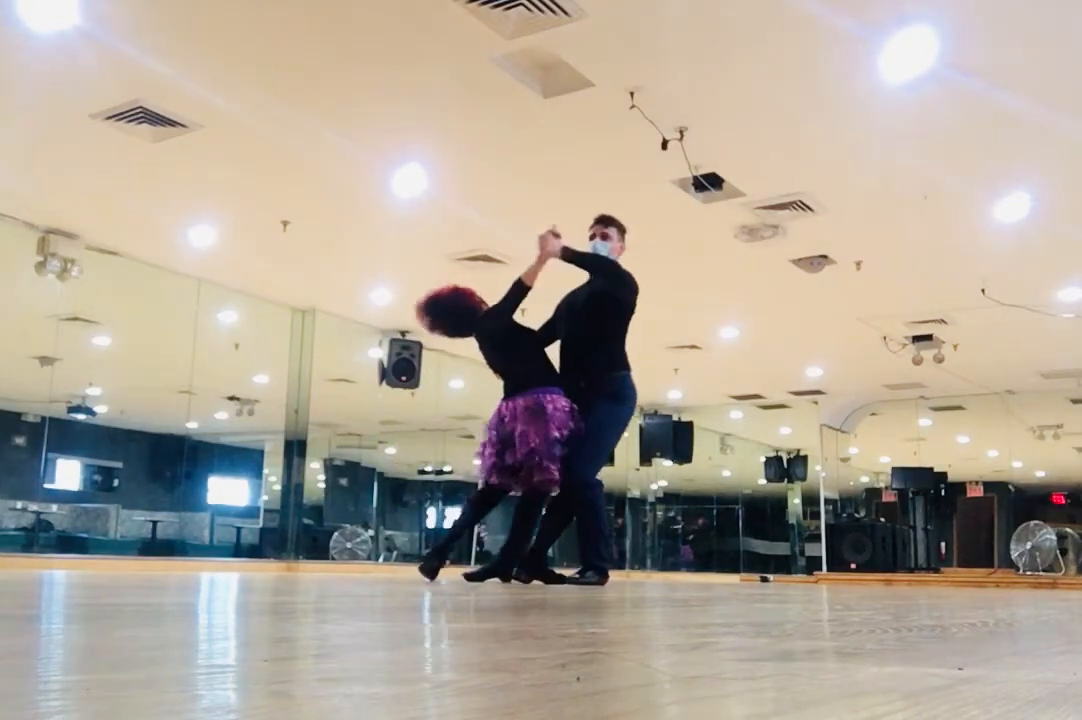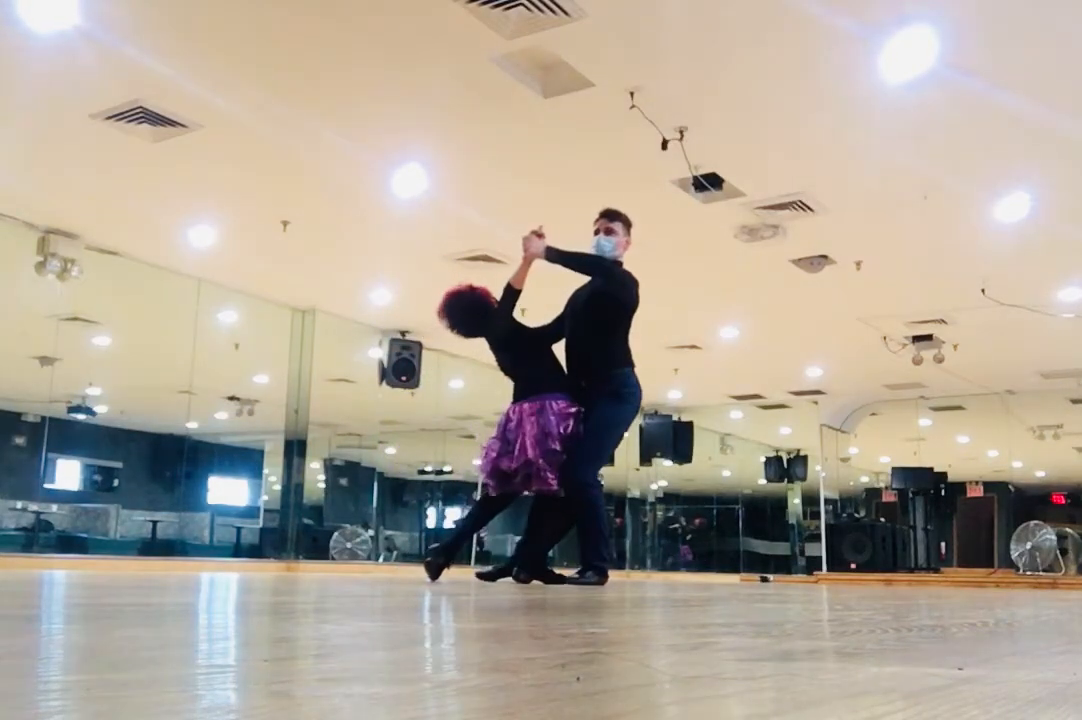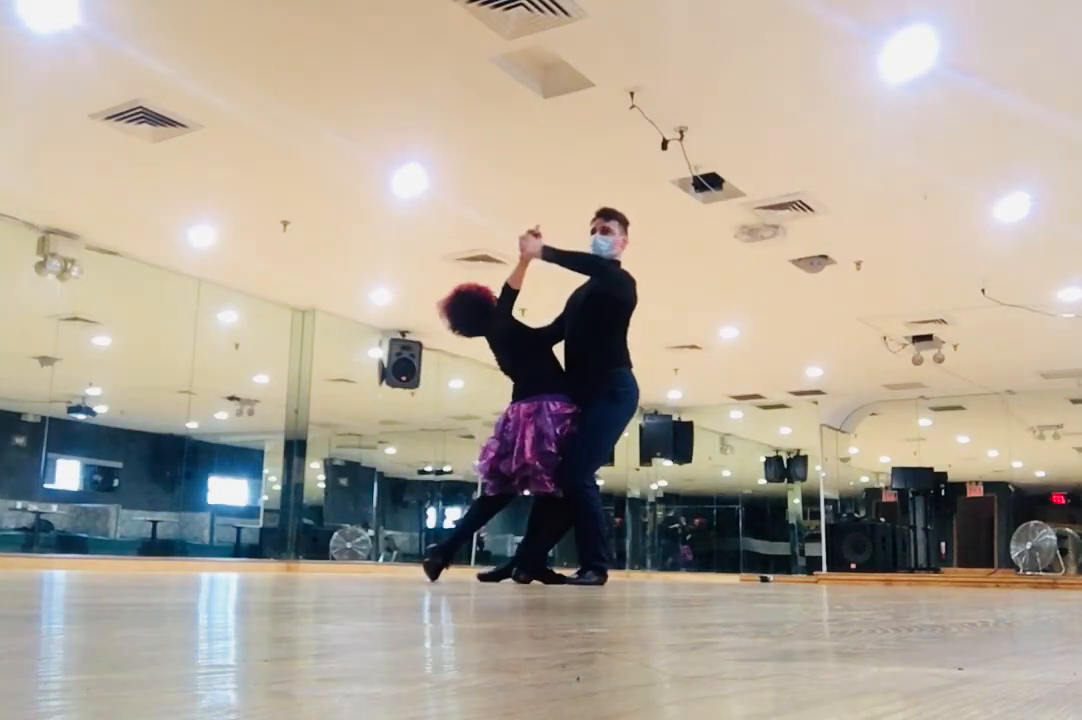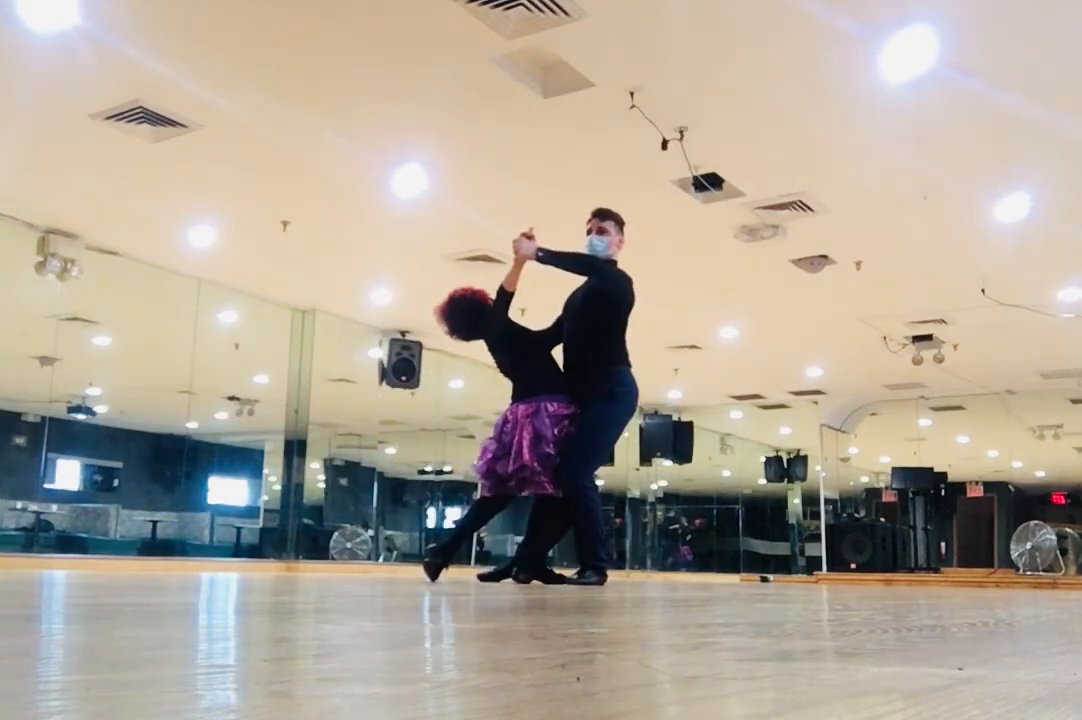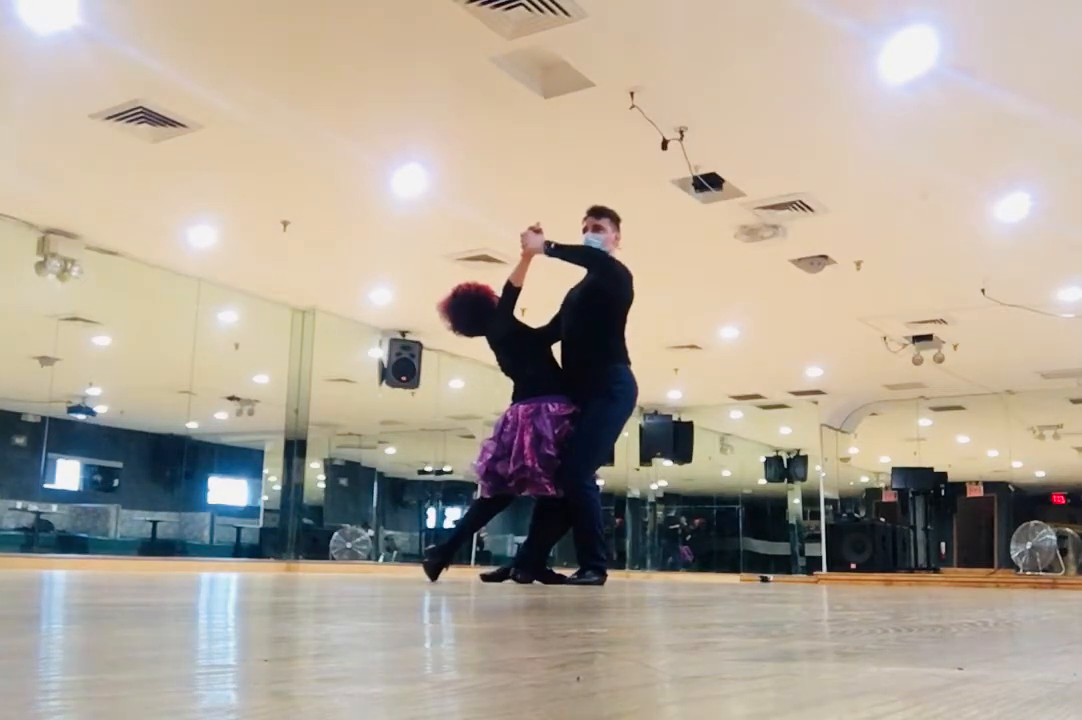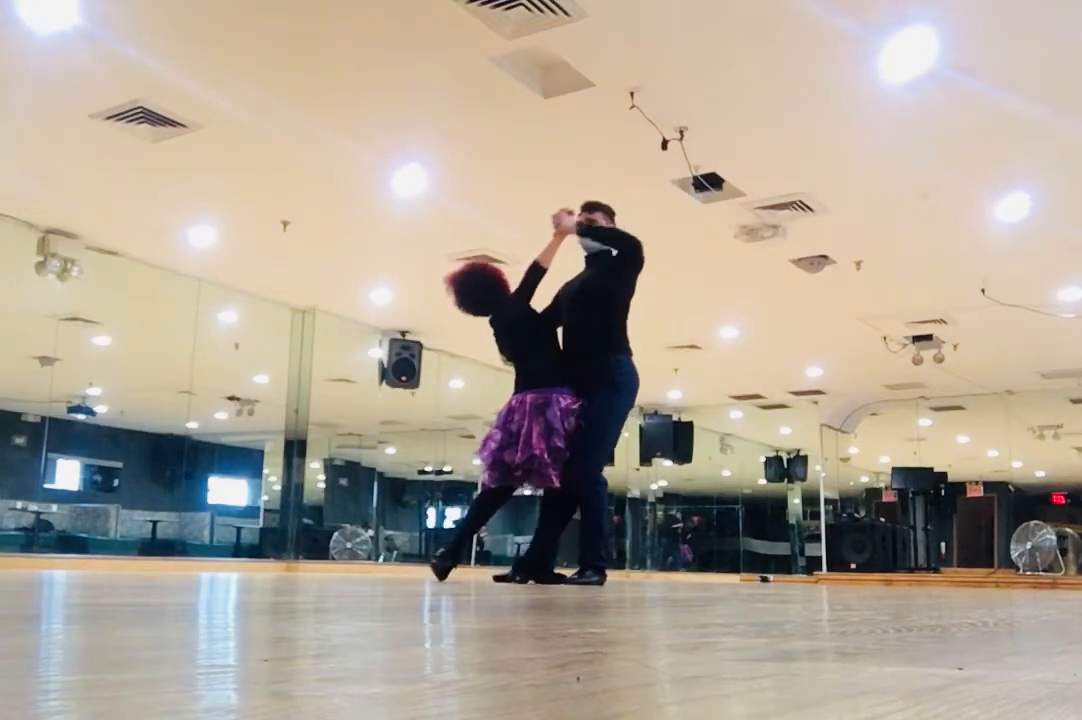
dt=0.3s
person 1, frame 1
left shoulder: (620, 287)
right shoulder: (574, 298)
left elbow: (614, 276)
right elbow: (544, 335)
left wrist: (561, 251)
left hip: (611, 393)
right hip: (577, 397)
left knee: (579, 473)
right knee: (563, 473)
left ankle: (596, 565)
right ankle: (534, 561)
person 1, frame 2
left shoulder: (623, 283)
right shoulder: (582, 293)
left elbow: (601, 268)
left wrist: (546, 252)
left hip: (616, 390)
right hip: (586, 394)
left knee: (581, 473)
right knee: (563, 474)
left ankle: (596, 566)
right ankle: (528, 559)
person 1, frame 3
left shoulder: (619, 282)
right shoulder: (581, 293)
left elbow: (598, 266)
right elbow: (555, 332)
left wrist: (543, 251)
left hip: (612, 390)
right hip: (583, 394)
left knee: (576, 474)
right knee: (558, 474)
left ankle: (594, 566)
right ankle: (528, 560)
person 1, frame 4
left shoulder: (616, 281)
right shoulder: (580, 294)
left elbow: (592, 266)
right elbow: (555, 334)
left wrist: (537, 253)
left hip: (612, 390)
right hip: (582, 394)
left knee: (575, 473)
right knee: (557, 474)
left ankle: (594, 566)
right ankle: (528, 560)
person 1, frame 5
left shoulder: (616, 277)
right shoulder: (578, 291)
left elbow: (597, 260)
right elbow: (552, 332)
left wrist: (546, 247)
left hip: (611, 387)
right hip: (580, 391)
left knee: (576, 473)
right knee: (557, 473)
left ankle: (594, 566)
right ankle: (529, 561)
person 1, frame 6
left shoulder: (618, 271)
right shoulder: (572, 286)
left elbow: (632, 246)
right elbow: (543, 324)
left wrist: (581, 227)
left hip: (613, 377)
right hip: (578, 383)
left knee: (585, 468)
right knee: (564, 470)
left ankle: (593, 566)
right ankle: (538, 560)
person 2, frame 1
left shoulder: (487, 333)
right shoulder: (491, 322)
left elbow: (528, 342)
right elbow: (516, 293)
right wrist: (544, 256)
left hip: (514, 409)
right hip: (539, 404)
left knee: (497, 486)
right knee: (537, 486)
left ankle: (440, 552)
right ankle: (507, 561)
person 2, frame 2
left shoulder: (502, 335)
right shoulder: (501, 327)
left elbow: (549, 333)
right elbow: (508, 298)
right wrist: (529, 259)
left hip: (529, 411)
right hip: (547, 409)
left knee: (501, 490)
right knee: (549, 487)
left ankle: (446, 551)
right ankle: (529, 561)
person 2, frame 3
left shoulder: (504, 334)
right shoulder: (500, 327)
left elbow: (549, 334)
right elbow: (507, 298)
right wrist: (526, 258)
left hip: (529, 411)
right hip: (546, 410)
left knee: (500, 490)
right knee: (552, 490)
left ankle: (444, 551)
right ankle: (529, 562)
person 2, frame 4
left shoulder: (500, 337)
right shoulder: (498, 329)
left elbow: (550, 337)
right elbow: (502, 299)
right wrist: (520, 260)
left hip: (527, 412)
right hip: (545, 412)
left knee: (500, 492)
right knee: (554, 491)
left ankle: (443, 551)
right ankle: (529, 562)
person 2, frame 5
left shoulder: (503, 334)
right shoulder: (501, 327)
left elbow: (546, 335)
right elbow: (508, 297)
right wrist: (528, 255)
left hip: (528, 413)
right hip: (546, 411)
left knee: (499, 492)
right knee: (558, 491)
left ankle: (443, 551)
person 2, frame 6
left shoulder: (499, 322)
right shoulder: (513, 310)
right elbow: (532, 277)
right wrist: (559, 236)
left hip: (525, 403)
right hip: (551, 401)
left knee: (500, 484)
right knee: (561, 484)
left ankle: (452, 551)
